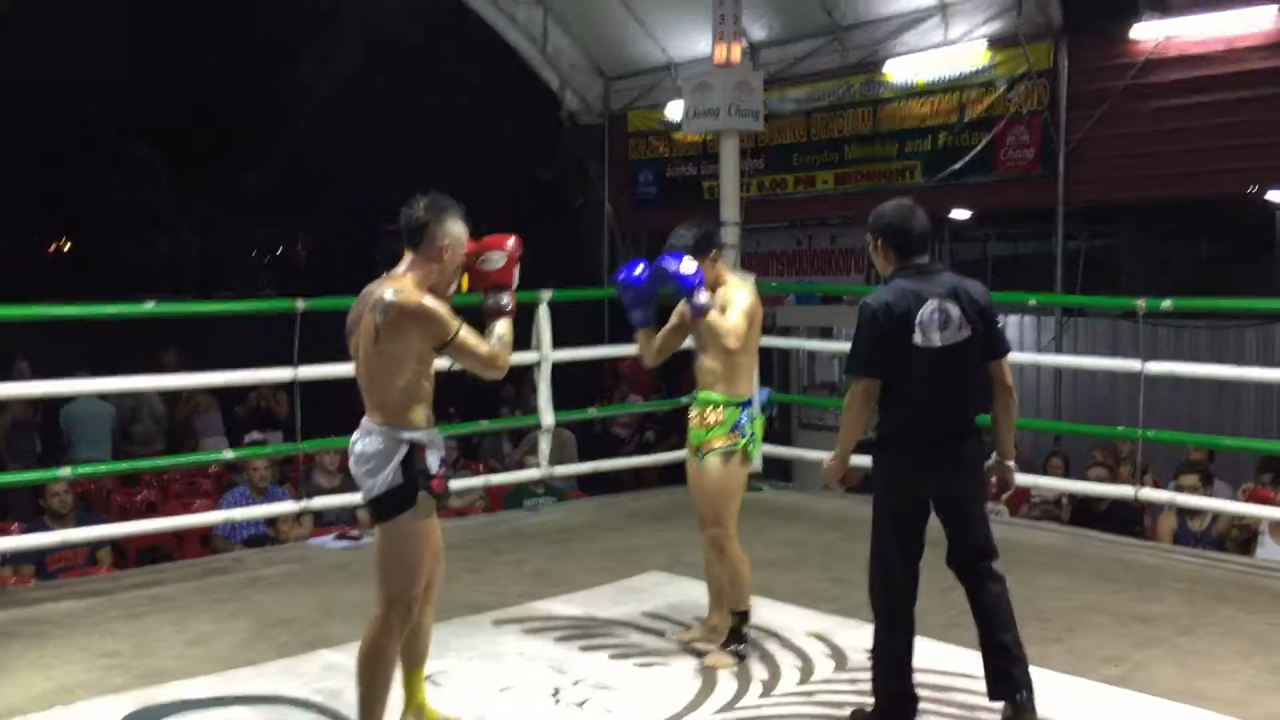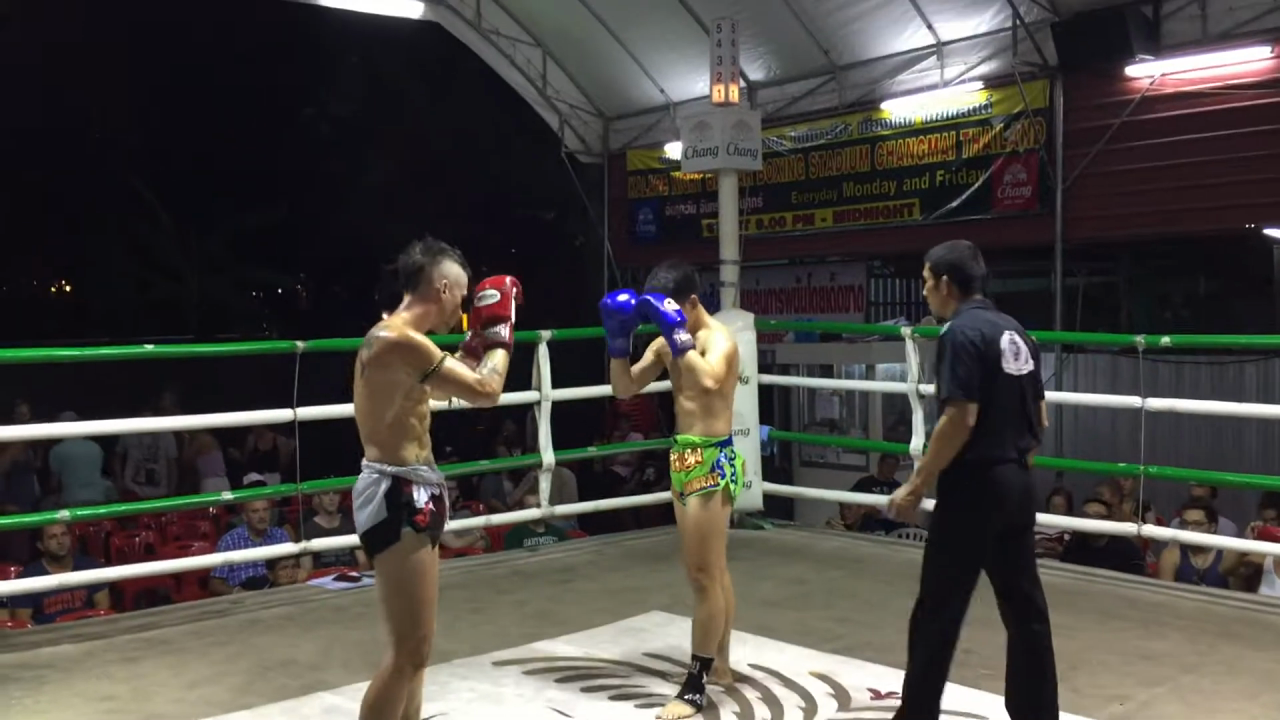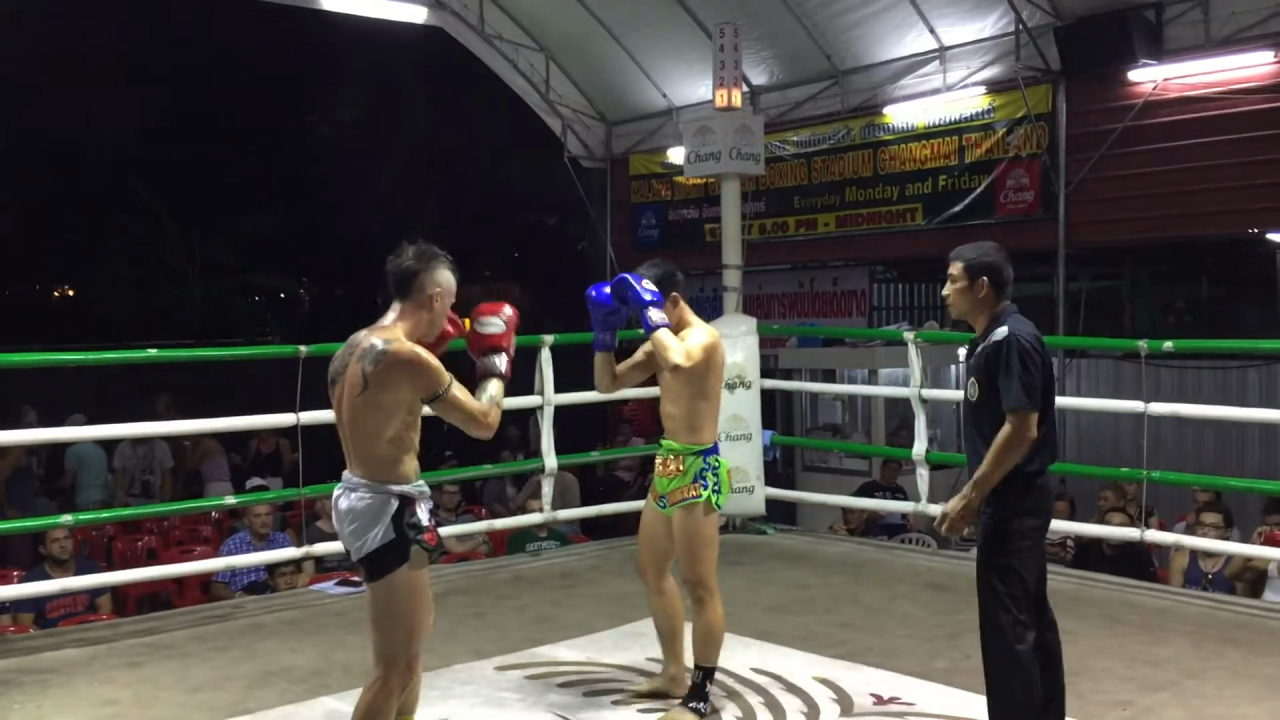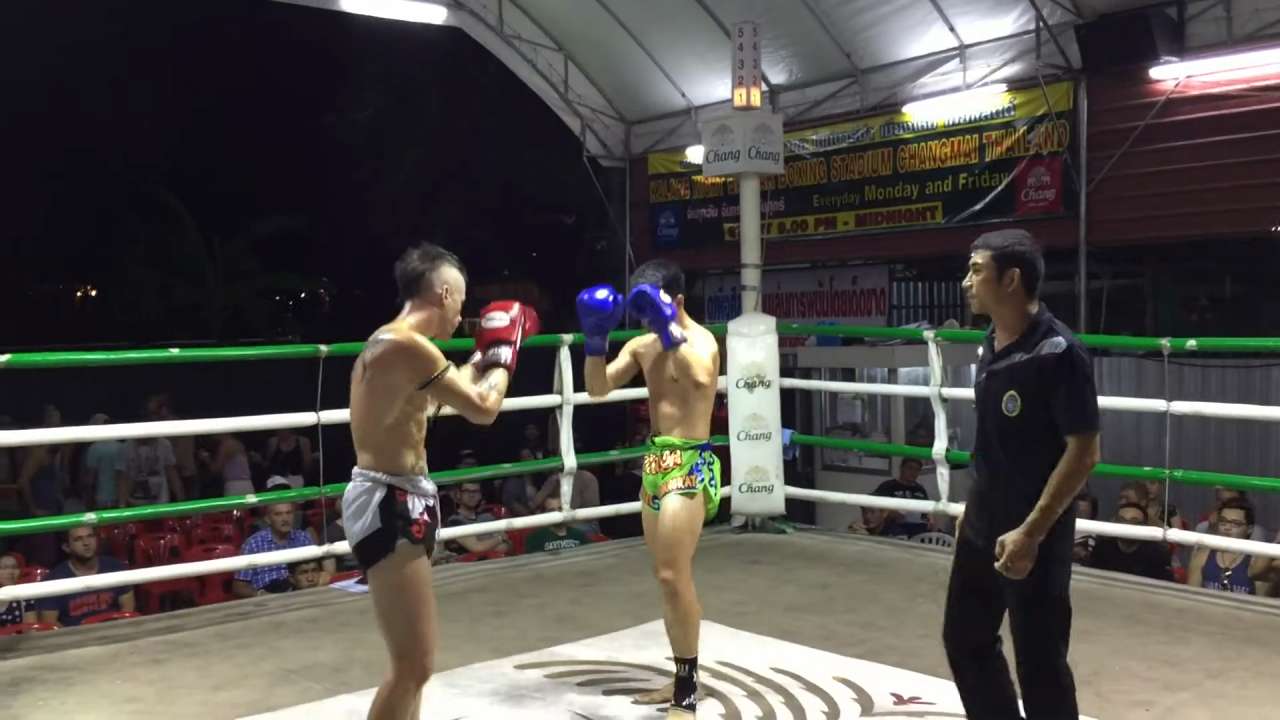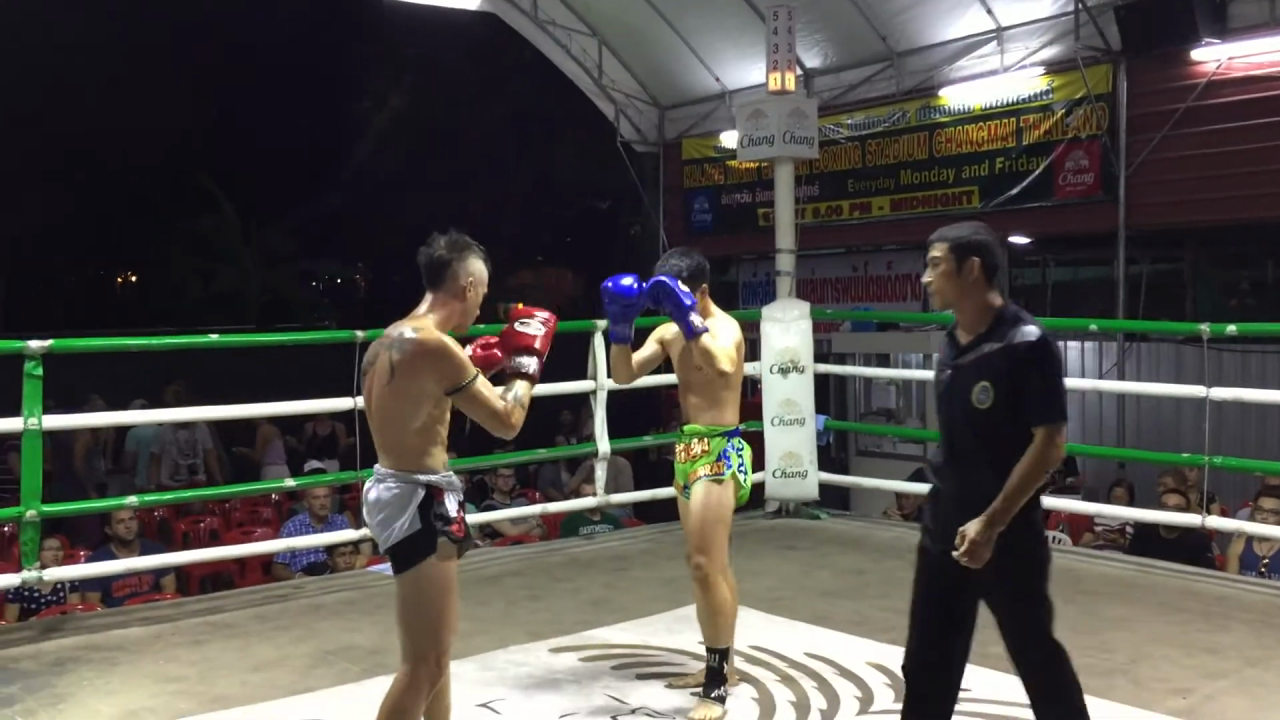
dt=0.5s
person 1, frame 1
left shoulder: (881, 306)
right shoulder: (973, 295)
left elbow: (864, 396)
right elbow: (1003, 385)
left wrist: (841, 454)
right wrist: (1004, 452)
left hip: (904, 458)
right hip: (962, 453)
left knee: (894, 583)
right knee: (979, 569)
person 1, frame 2
left shoulder: (960, 332)
right shoulder: (1015, 333)
left elbow: (960, 420)
right elbow: (1040, 420)
left wrist: (916, 485)
left hip: (973, 486)
right hip: (1017, 483)
left knee: (937, 611)
right knee: (1026, 609)
person 1, frame 3
left shoulder: (1011, 340)
right shoulder: (995, 339)
left elbow: (1022, 429)
left wrist: (969, 495)
right wrist: (974, 492)
left hip: (1011, 501)
right hip: (1011, 498)
left knee: (1004, 627)
right knee: (1032, 618)
person 1, frame 4
left shoulder: (1059, 352)
right shoulder: (992, 345)
left elbow: (1082, 452)
left wrist: (1031, 533)
left hip: (1036, 528)
right hip: (987, 518)
left knee: (1039, 655)
right knee: (964, 636)
person 1, frame 5
left shoulder: (1026, 343)
right shoulder: (951, 344)
left elbow: (1049, 444)
left wrist: (991, 522)
left hip: (1004, 530)
right hip: (945, 524)
left knee: (1036, 654)
right knee: (927, 660)
person 2, frame 1
left shoulder: (374, 295)
right shoulder: (414, 306)
right elbow: (495, 363)
left wrist: (446, 288)
right wrist: (501, 294)
left hip: (389, 444)
right hip: (403, 455)
left knee: (427, 579)
right knee: (398, 605)
person 2, frame 2
left shoulder: (388, 338)
right shoulder: (402, 342)
left elbow: (441, 388)
right elbow: (485, 392)
left wrist: (479, 338)
right wrist: (500, 330)
left hip: (407, 493)
right hip: (398, 496)
left knee: (415, 641)
right knee: (411, 649)
person 2, frame 3
left shoulder: (355, 346)
right shoulder: (408, 358)
right elbow: (484, 423)
right wrist: (496, 359)
left hip: (360, 497)
right hip: (389, 510)
left knee: (417, 626)
right knee: (397, 664)
person 2, frame 4
left shoulder: (388, 343)
right shoulder: (407, 345)
left elbow: (442, 394)
right elbow: (483, 408)
left wrist: (488, 354)
right wrist: (503, 349)
left hip: (392, 501)
right hip: (391, 505)
left knee: (418, 646)
right knee: (413, 662)
person 2, frame 5
left shoulder: (389, 339)
right shoulder: (434, 346)
right elbow: (506, 421)
left wrist: (470, 366)
right wrist: (526, 359)
left hip: (395, 490)
right hip: (419, 502)
left knee: (441, 634)
right knee: (425, 660)
person 3, frame 1
left shoulder: (740, 295)
right shoulder: (689, 305)
left elbow: (732, 343)
right elbow: (652, 358)
left wrist: (697, 294)
right wrist: (639, 307)
left hip: (732, 419)
right hip: (701, 416)
left knee: (718, 532)
right knee: (713, 529)
left ankle: (738, 635)
right ankle: (717, 621)
person 3, frame 2
left shoulder: (719, 339)
right shoulder: (666, 344)
left elbow: (709, 384)
right elbow: (624, 388)
left wrist: (677, 334)
right wrist: (618, 339)
left hip: (712, 462)
right hip: (683, 459)
left knee: (702, 575)
right knee: (713, 569)
right ankle: (718, 663)
person 3, frame 3
left shoulder: (702, 337)
right shoulder: (658, 344)
left elbow: (678, 363)
right elbow: (607, 384)
left wrist: (652, 314)
right wrist: (604, 333)
left hip: (696, 470)
right hip: (667, 466)
left knee: (698, 586)
right knee: (651, 571)
right ankle: (673, 672)
person 3, frame 4
left shoulder: (700, 339)
right shoulder: (642, 346)
left elbow: (701, 379)
right elbow: (597, 387)
left wrist: (669, 326)
right wrist: (595, 338)
left hip: (689, 464)
right hip: (655, 464)
left knee: (673, 576)
right knee: (669, 578)
right ankle: (683, 680)
person 3, frame 5
left shoulder: (724, 327)
right shoulder: (669, 333)
left elbow: (724, 367)
right elbow: (622, 374)
left wrist: (689, 316)
right wrist: (620, 324)
left hip: (720, 452)
right hip: (688, 451)
left knee: (706, 565)
right knee: (711, 564)
right ankle: (718, 664)
